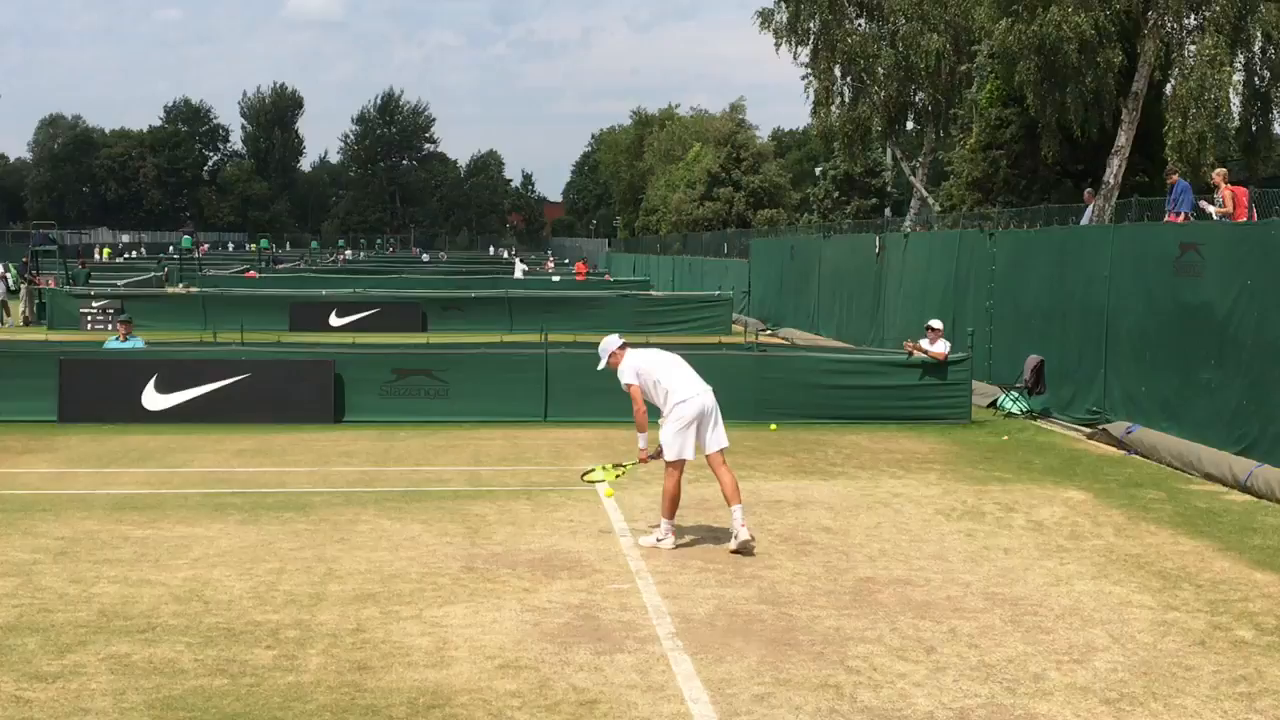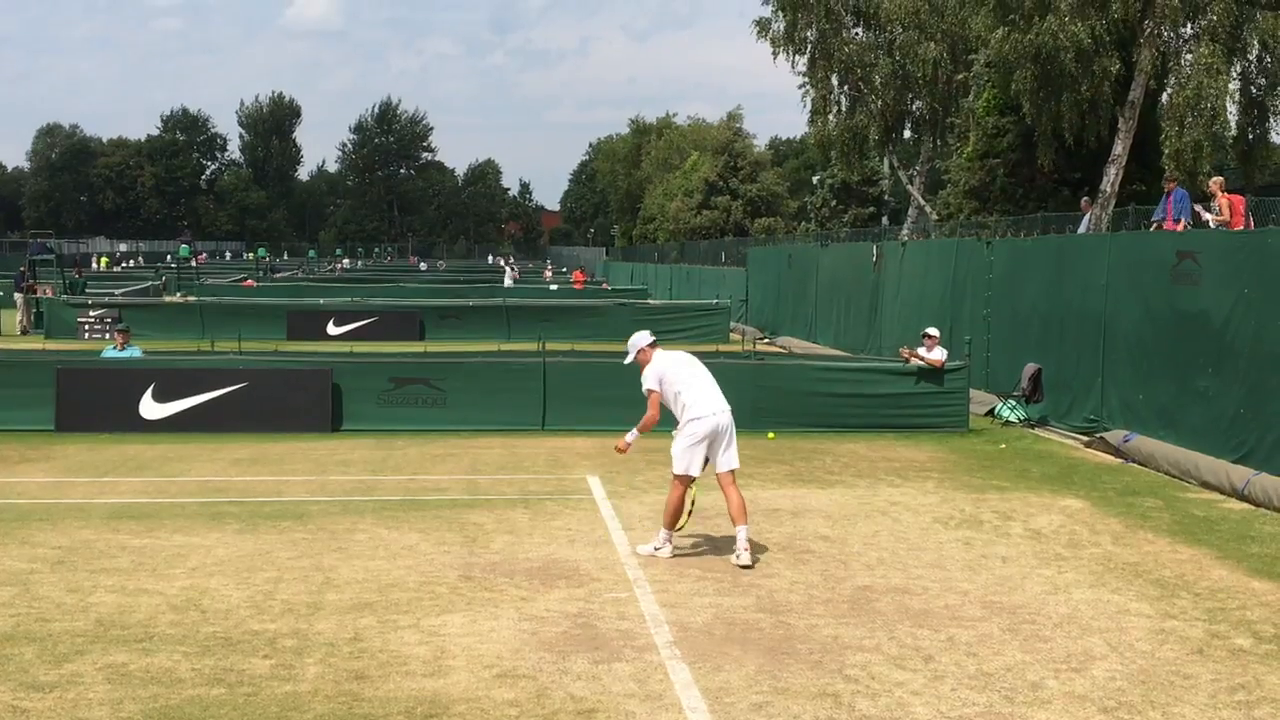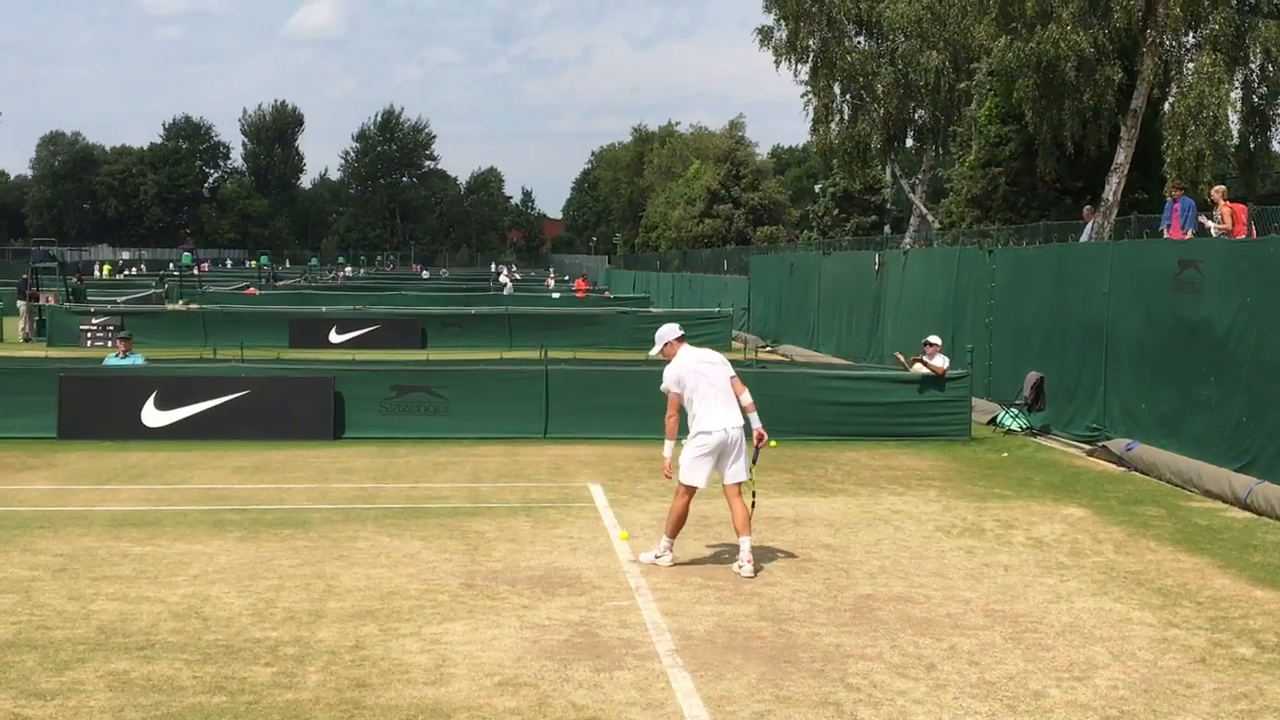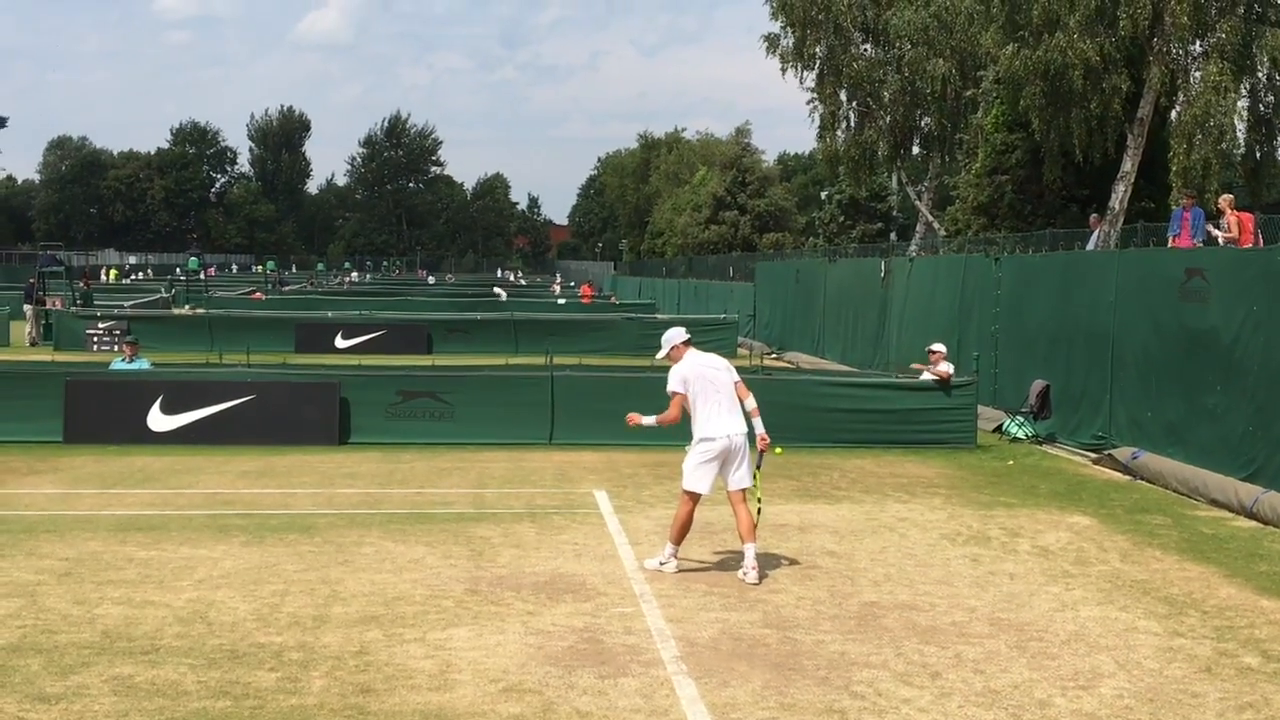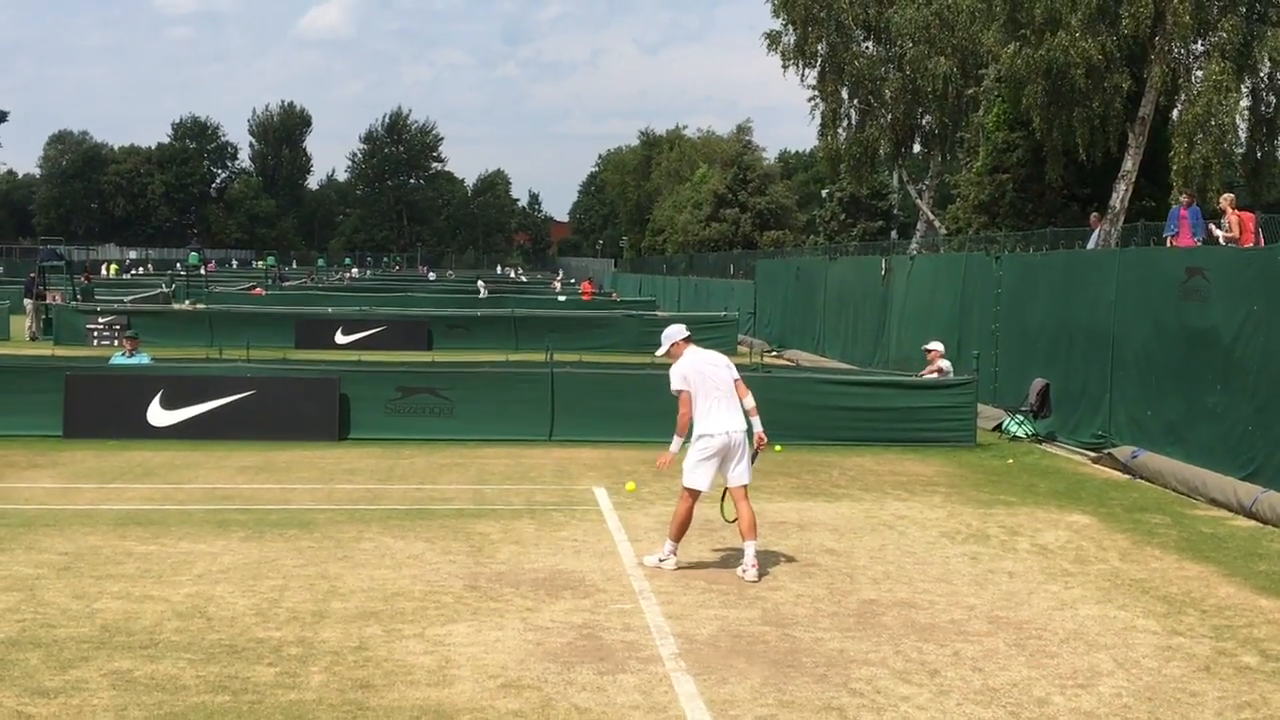
dt=0.4s
person 1, frame 1
left shoulder: (626, 366)
right shoulder: (652, 354)
left elbow: (640, 409)
left wrist: (642, 445)
right wrist: (667, 440)
left hip: (684, 405)
right hip: (705, 397)
left knee: (673, 471)
right knee: (719, 464)
left ankle: (665, 534)
right ankle: (739, 527)
person 1, frame 2
left shoulder: (651, 370)
right shoulder: (683, 356)
left elbow: (652, 416)
left wrist: (629, 438)
left hip: (698, 421)
right hip: (723, 415)
left knee: (679, 484)
right knee: (729, 483)
left ankle: (663, 543)
right ankle: (743, 548)
person 1, frame 3
left shoulder: (674, 368)
right shoulder: (715, 356)
left elbow: (672, 415)
right elbow: (742, 392)
left wrist: (667, 455)
right wrist: (756, 425)
left hip: (706, 434)
right hip: (734, 430)
left knee: (683, 493)
right knee: (734, 495)
left ankle: (664, 552)
right ankle: (745, 558)
person 1, frame 4
left shoulder: (679, 370)
right shoulder: (720, 361)
left elbow: (674, 415)
right elbow: (746, 397)
left wrist: (644, 420)
right wrist: (760, 430)
left hip: (709, 440)
right hip: (737, 436)
left knee: (688, 500)
right knee: (739, 501)
left ankle: (668, 558)
right ankle: (750, 565)
person 1, frame 5
left shoulder: (680, 368)
right shoulder: (720, 358)
left elbow: (685, 415)
right elbow: (745, 395)
left wrist: (673, 449)
right wrist: (758, 428)
left hip: (709, 436)
right hip: (737, 433)
left knee: (687, 497)
right knee: (741, 498)
left ankle: (667, 555)
right ankle: (750, 563)
